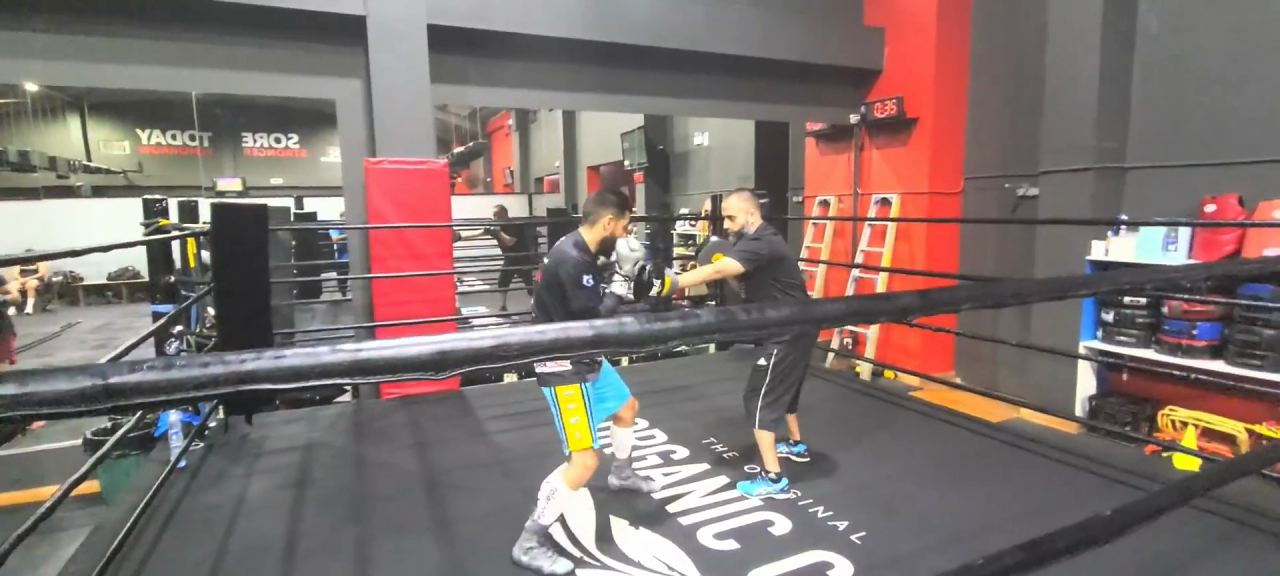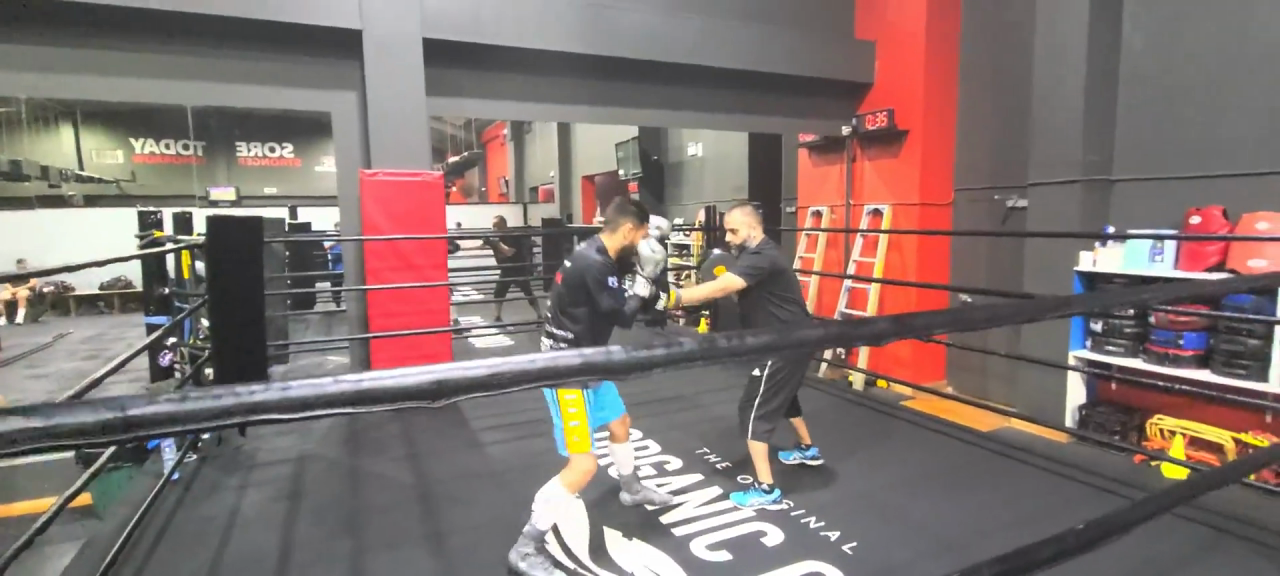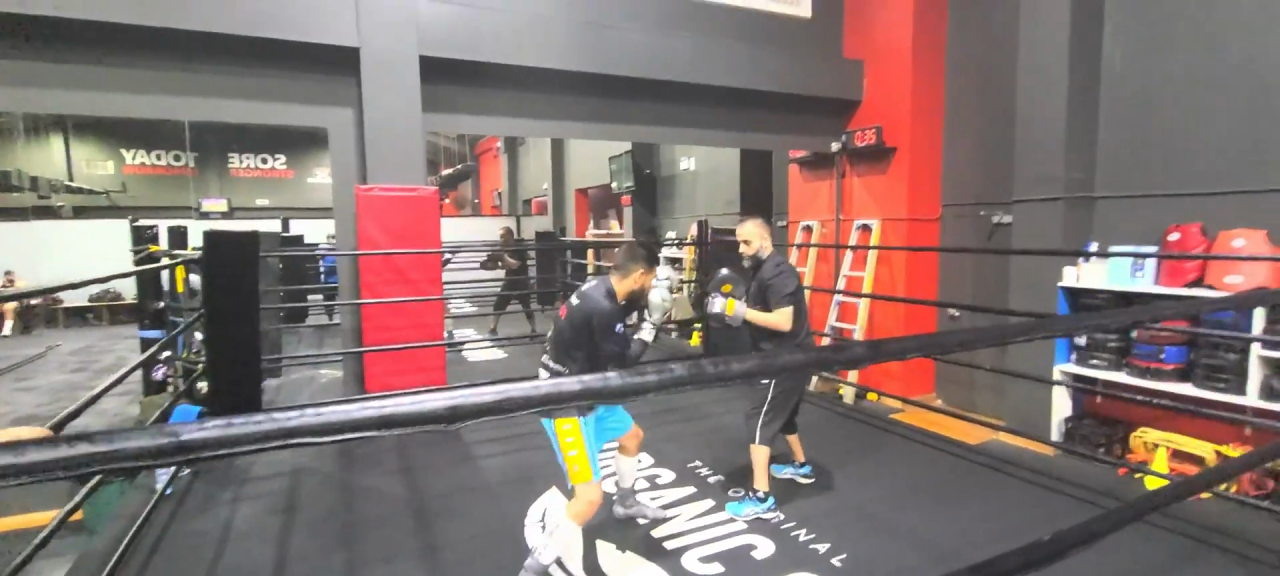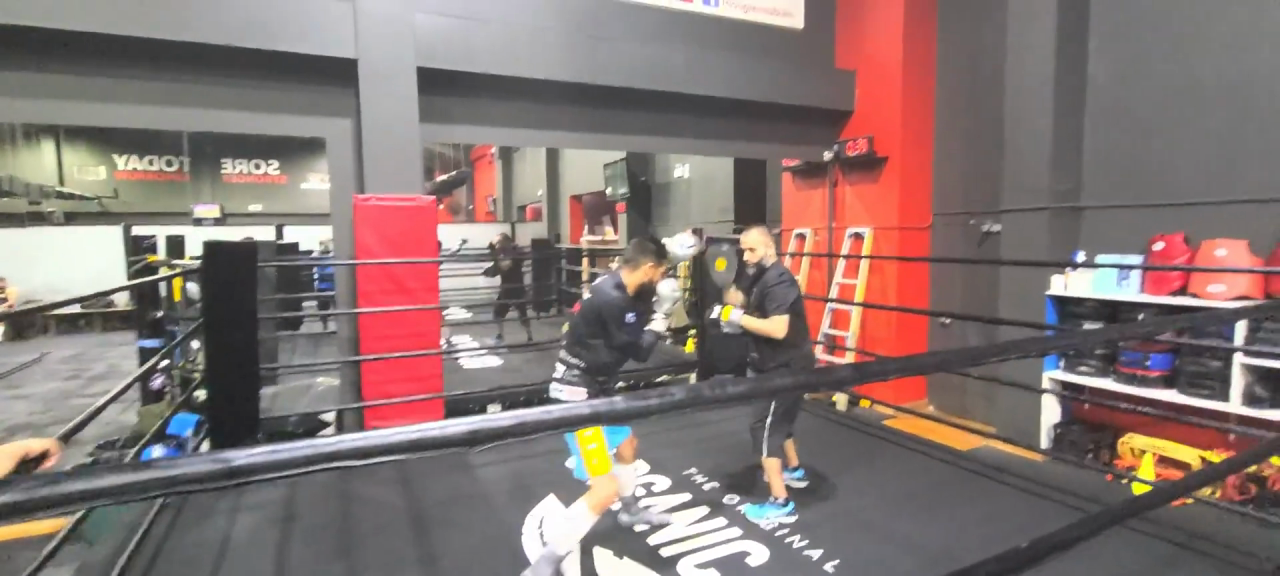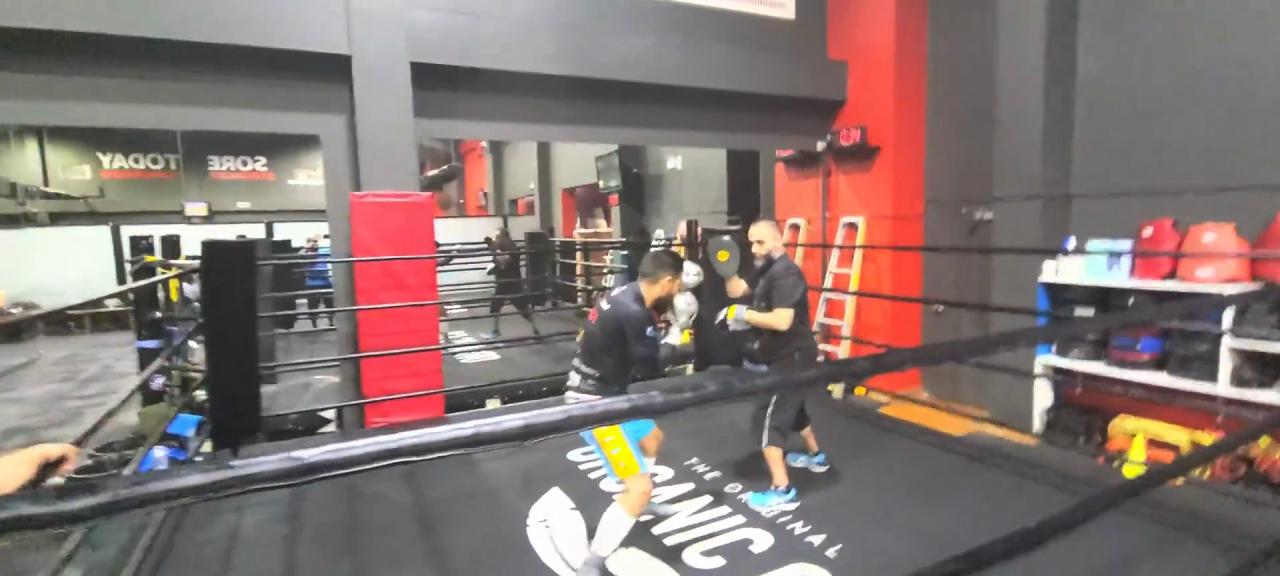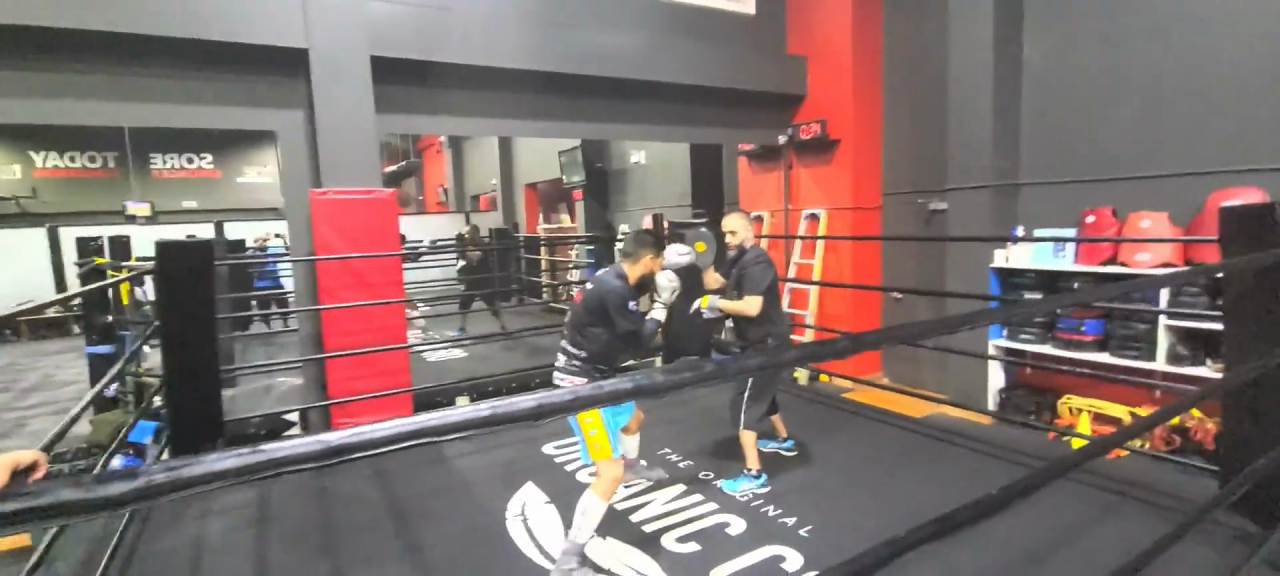
dt=0.3s
person 1, frame 1
left shoulder: (580, 249)
right shoulder: (571, 260)
left elbow: (593, 298)
right elbow: (598, 319)
left wrist: (616, 269)
right wrist: (623, 275)
left hip: (586, 359)
right hip: (564, 368)
left knee: (627, 408)
right knee: (584, 461)
left ankle: (621, 473)
right ankle: (529, 543)
person 1, frame 2
left shoulder: (599, 253)
right shoulder: (594, 265)
right elbow: (623, 316)
left wrist: (654, 234)
right wrist: (646, 275)
left knee: (621, 426)
right knee: (582, 467)
left ankle: (631, 489)
person 1, frame 3
left shoulder: (604, 288)
right shoulder: (602, 308)
right elbow: (625, 360)
left wrist: (659, 285)
right wrist: (652, 321)
left knee: (633, 437)
right knee: (589, 497)
left ankle: (626, 502)
person 1, frame 4
left shoulder: (614, 285)
right shoulder: (613, 299)
left elbow: (636, 303)
right elbow: (639, 351)
right wrist: (662, 314)
left hip: (594, 389)
right hip: (578, 395)
left knee: (627, 448)
right knee: (605, 491)
left ankle: (631, 511)
person 1, frame 5
left shoulder: (628, 294)
right shoulder: (631, 313)
right elbow: (653, 366)
left hip: (607, 394)
right hip: (594, 403)
left knee: (652, 438)
right knee: (639, 488)
left ankle: (639, 504)
person 1, frame 6
left shoulder: (613, 278)
right shoulder: (613, 290)
right elbow: (642, 340)
right wrist: (661, 304)
left hip: (597, 376)
right hip: (581, 383)
left knee: (633, 417)
right knee: (609, 474)
left ankle: (633, 467)
person 2, frame 1
left shoulder: (760, 244)
right shoulder: (760, 240)
left elbow: (718, 271)
right elbow: (737, 275)
left wrist: (672, 282)
left hip: (788, 333)
right hip: (795, 328)
left knee: (760, 399)
right knee: (781, 389)
left ankle: (773, 478)
right ankle: (796, 444)
person 2, frame 2
left shoulder: (760, 258)
right shoulder: (760, 255)
left elbow: (720, 289)
right elbow: (733, 288)
left wrist: (675, 296)
right wrist: (722, 275)
left knee: (755, 411)
right knee: (783, 398)
left ankle: (765, 490)
right ankle: (808, 449)
person 2, frame 3
left shoulder: (777, 272)
right shoulder: (763, 269)
left elbow: (783, 322)
right elbow: (761, 309)
left wrist: (738, 311)
right wrist: (736, 304)
left knee: (761, 418)
right knee: (782, 412)
left ankle: (761, 497)
right ankle: (801, 466)
person 2, frame 4
left shoulder: (778, 281)
right shoulder: (762, 277)
left elbow: (777, 329)
right elbow: (735, 301)
left wrist: (737, 318)
left hip: (789, 366)
right hip: (782, 364)
left knee: (764, 428)
right knee: (778, 420)
left ankle: (780, 503)
right ankle: (794, 471)
person 2, frame 5
left shoulder: (785, 274)
right shoulder: (766, 269)
left elbow: (781, 321)
right elbow: (736, 291)
left wrist: (742, 315)
left hip: (793, 357)
right hip: (787, 355)
left knee: (768, 418)
right knee: (790, 407)
left ankle: (782, 491)
right ankle: (815, 456)
person 2, frame 6
left shoulder: (757, 263)
right shoulder: (738, 260)
left elbow: (751, 308)
right elbow: (714, 285)
left wrist: (713, 304)
left hip: (767, 344)
right hip: (759, 342)
left knee: (745, 403)
right knee: (760, 394)
left ankle: (754, 475)
right ankle: (784, 440)
